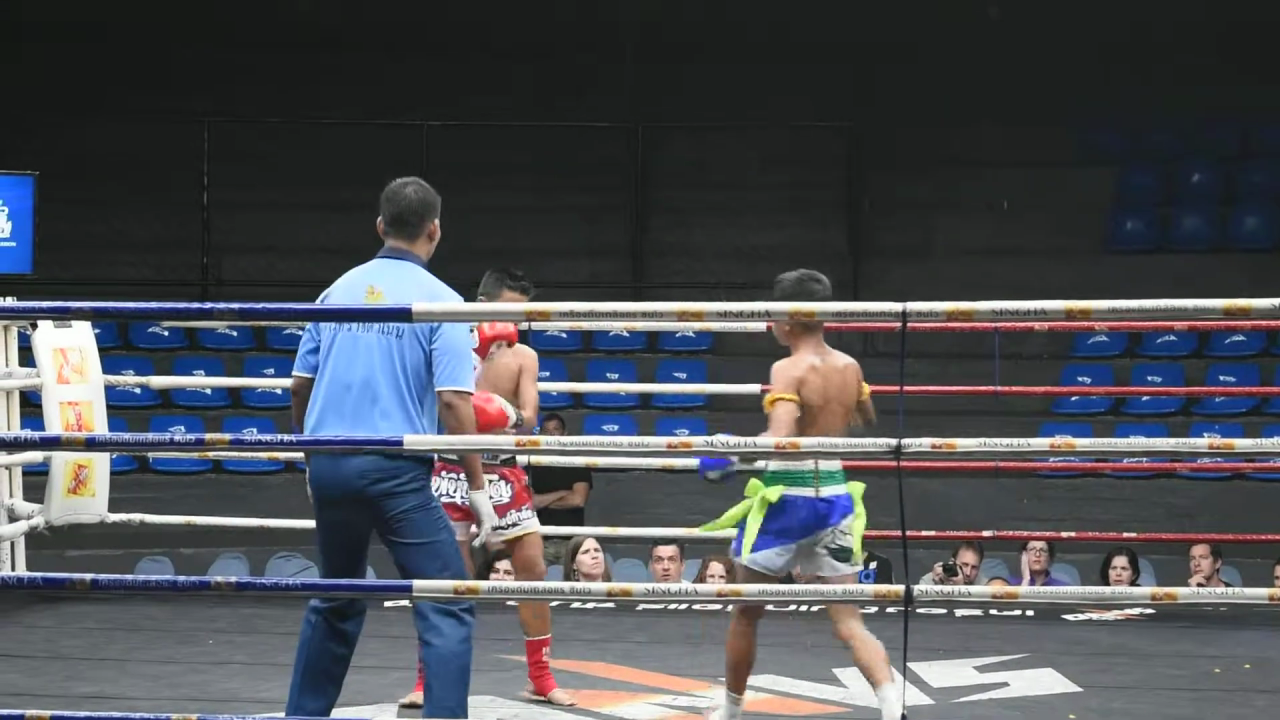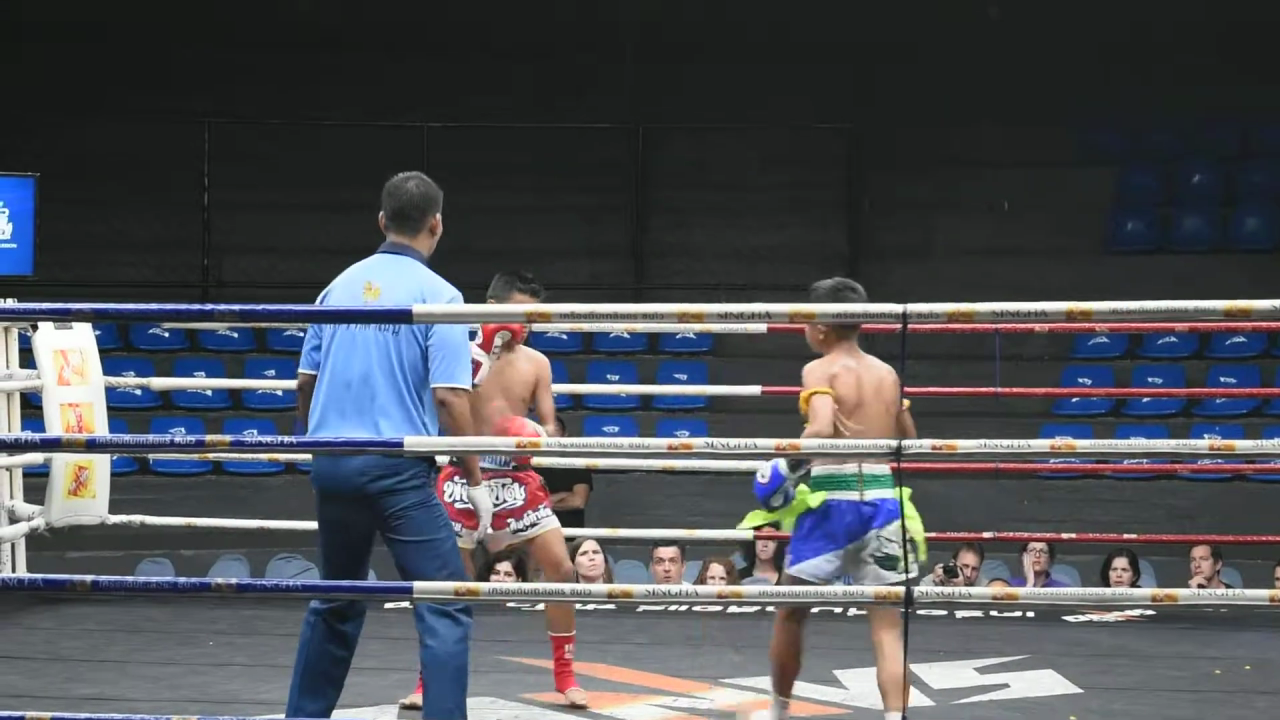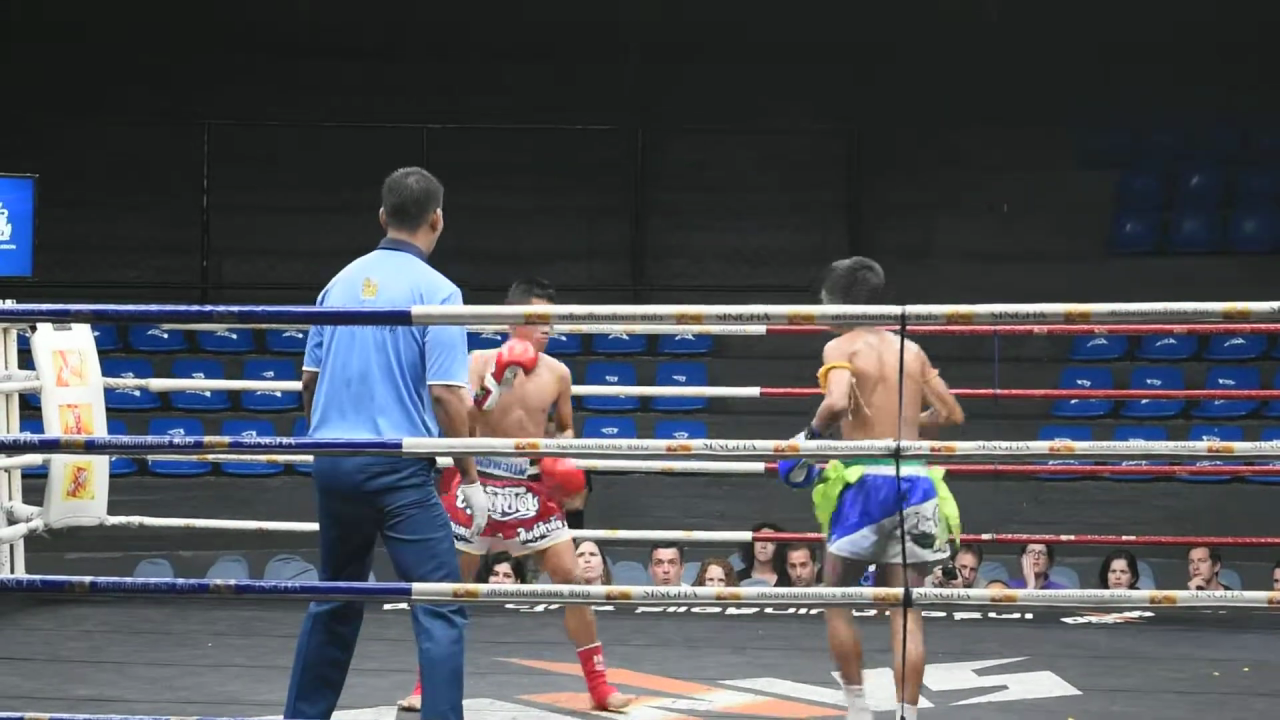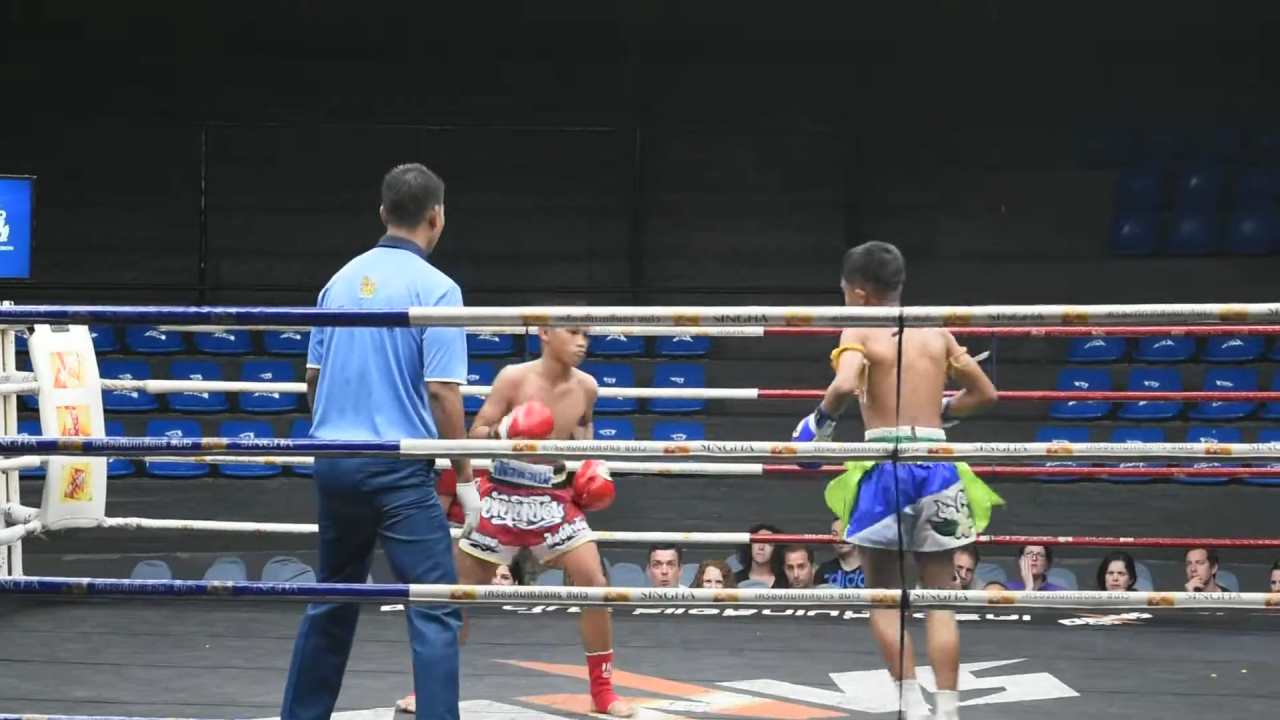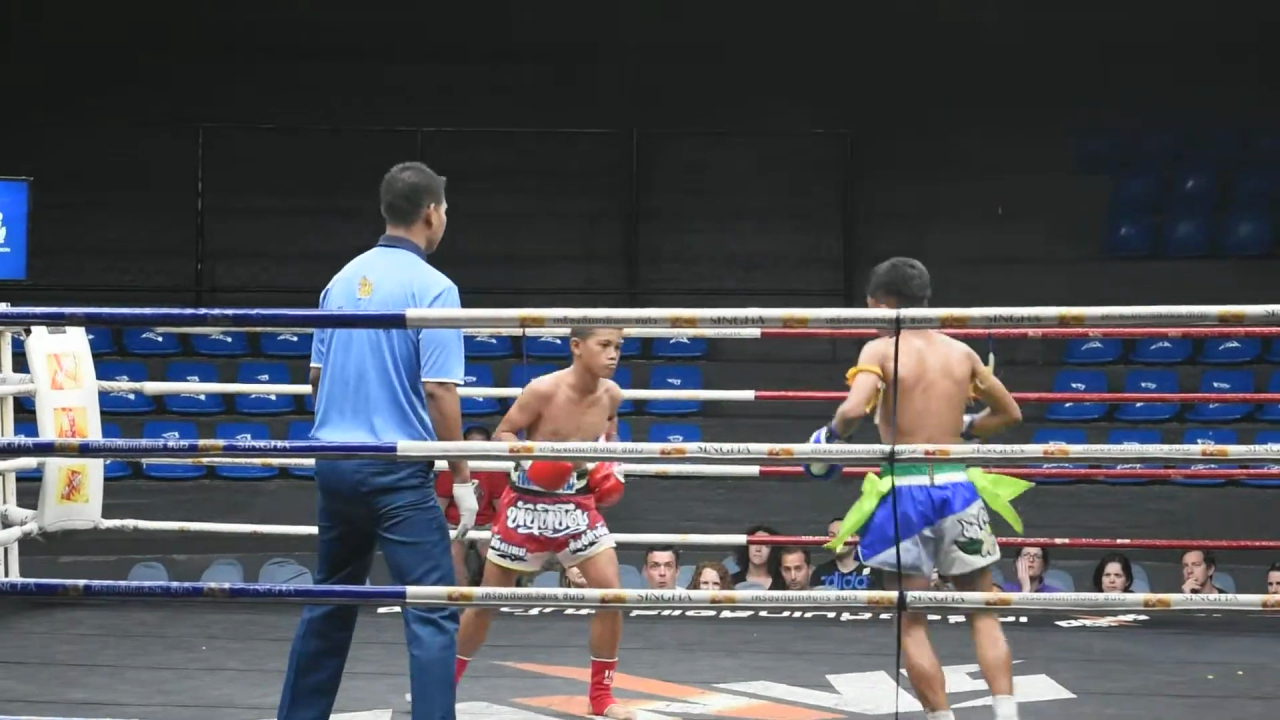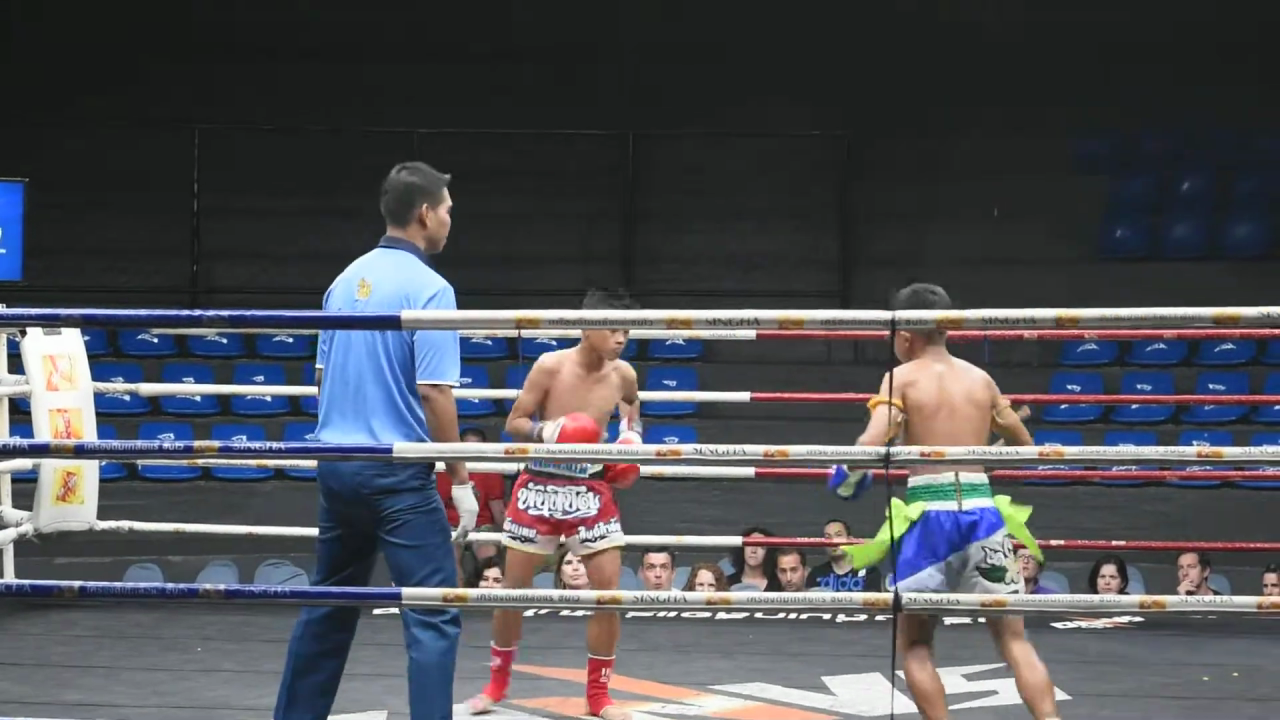
dt=0.1s
person 1, frame 1
left shoulder: (337, 290)
right shoulder: (440, 300)
left elbow: (300, 387)
right elbow: (454, 403)
left wrist: (312, 459)
right wrist: (478, 488)
left hip: (330, 468)
right hip: (394, 473)
left knee: (335, 602)
right knee: (447, 611)
person 1, frame 2
left shoulder: (339, 285)
right shoulder: (438, 294)
left elbow: (306, 383)
right elbow: (449, 397)
right wrist: (474, 480)
left hip: (332, 466)
right hip: (398, 470)
left knee: (335, 601)
right knee: (444, 608)
person 1, frame 3
left shoulder: (340, 282)
right shoulder: (437, 290)
left elbow: (309, 380)
right elbow: (445, 395)
right wrist: (470, 479)
left hip: (333, 464)
right hip: (397, 469)
left knee: (334, 602)
right knee: (439, 609)
person 1, frame 4
left shoulder: (341, 279)
right shoulder: (435, 288)
left elbow: (314, 376)
right elbow: (442, 392)
right wrist: (465, 477)
left hip: (333, 462)
right hip: (397, 469)
left knee: (331, 601)
right knee: (434, 610)
person 1, frame 5
left shoulder: (342, 279)
right shoulder: (433, 287)
left elbow: (317, 376)
right elbow: (439, 392)
right wrist: (462, 478)
left hip: (335, 463)
right hip: (396, 470)
left knee: (329, 603)
right knee: (431, 612)
person 1, frame 6
left shoulder: (346, 279)
right shoulder: (429, 288)
left elbow: (322, 376)
right elbow: (434, 394)
right wrist: (461, 481)
left hip: (337, 465)
right hip: (396, 472)
left knee: (329, 605)
right knee: (433, 614)
person 2, frame 1
left shoulder: (789, 370)
right shoulder: (849, 367)
left elbow: (779, 441)
right elbow: (865, 423)
left wrist: (729, 455)
left hip: (787, 499)
right hip: (835, 496)
left knee: (746, 611)
right knee: (847, 620)
person 2, frame 2
left shoulder: (821, 373)
right shoulder: (887, 373)
left elbow: (817, 434)
right elbow: (907, 442)
left wrist: (784, 472)
left hip: (833, 506)
right hip: (884, 505)
left knee: (789, 617)
right knee: (887, 632)
person 2, frame 3
left shoulder: (841, 346)
right shoulder: (912, 350)
left elbow: (837, 403)
right elbow: (952, 415)
left wrist: (806, 441)
left hip: (865, 483)
right hip: (915, 479)
left knee: (838, 603)
right knee: (905, 612)
person 2, frame 4
left shoulder: (858, 334)
right shoulder: (938, 335)
left elbow: (844, 386)
right elbow: (985, 393)
left wrist: (818, 424)
left hip: (887, 472)
right hip: (937, 469)
left knee: (882, 600)
right knee: (939, 602)
person 2, frame 5
left shoulder: (878, 351)
right shoulder: (961, 352)
left elbow: (855, 409)
right elbow: (1010, 413)
left wrist: (829, 439)
left hip: (906, 493)
right hip: (958, 489)
left knee: (912, 624)
right knee: (983, 617)
person 2, frame 6
left shoulder: (901, 378)
right shoulder: (981, 378)
left elbow: (873, 442)
right elbow: (1023, 444)
left wrist: (851, 473)
left hip: (932, 516)
right hip: (983, 513)
left knee: (915, 644)
right knee: (1015, 641)
person 3, frame 1
left shoulder: (525, 356)
left elbow: (528, 419)
left wrist: (506, 413)
right wrist: (478, 348)
left hip: (503, 477)
right hip: (451, 475)
left knee: (533, 571)
left ankle: (541, 678)
right ankle: (426, 680)
person 3, frame 2
left shoulder: (538, 363)
right shoulder: (466, 351)
left elbow: (550, 427)
left wrist: (532, 436)
right wrist: (484, 346)
left hip: (518, 480)
right hip: (468, 478)
left knee: (561, 570)
left ankle: (566, 677)
right ankle: (429, 680)
person 3, frame 3
left shoulder: (558, 373)
right shoulder: (481, 360)
left elbow: (566, 428)
left wrist: (565, 462)
right wrist: (497, 379)
left hip: (532, 489)
right hip: (480, 484)
left knee: (572, 580)
left ankle: (599, 687)
right ankle: (427, 683)
person 3, frame 4
left shoulder: (587, 386)
right shoulder: (514, 378)
right elbow: (477, 435)
left wrist: (592, 465)
right wrist: (506, 433)
left hip: (556, 499)
right hip: (505, 494)
left knee: (596, 587)
right knee: (465, 591)
person 3, frame 5
left shoulder: (611, 394)
right shoulder: (542, 390)
right elbow: (499, 438)
left wrist: (610, 463)
right wrist: (526, 460)
left hip: (578, 505)
right hip: (529, 504)
left knee: (609, 594)
person 3, frame 6
left shoulder: (623, 375)
right shoulder: (548, 366)
right elbow: (513, 424)
left wrist: (631, 438)
right wrist: (548, 432)
left hip: (592, 490)
right hip: (541, 486)
left knee: (609, 592)
right knee: (514, 588)
right ankle: (497, 681)
